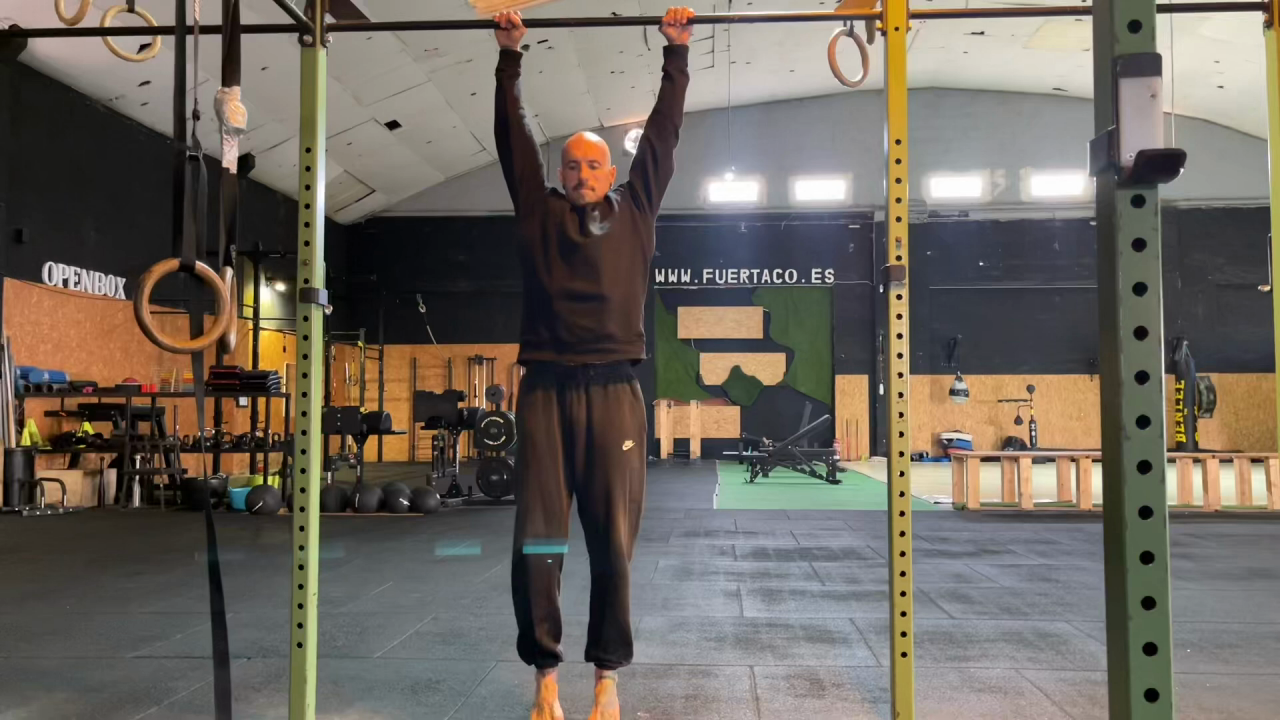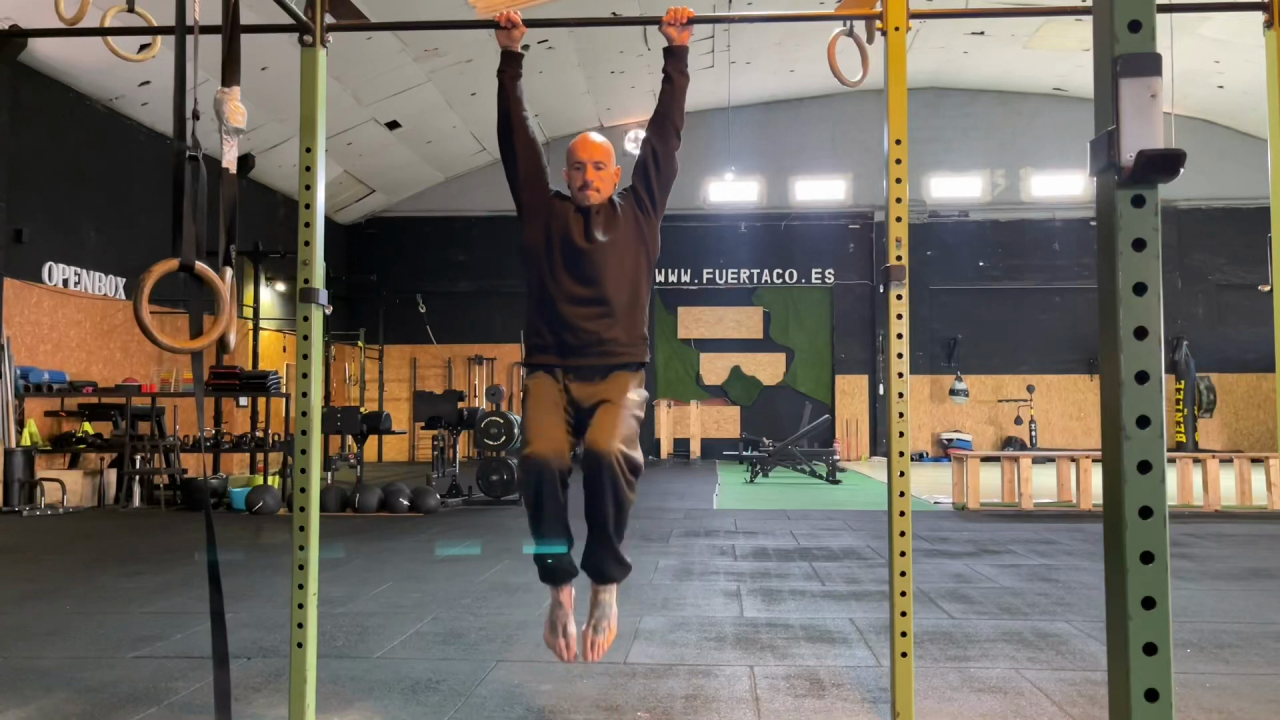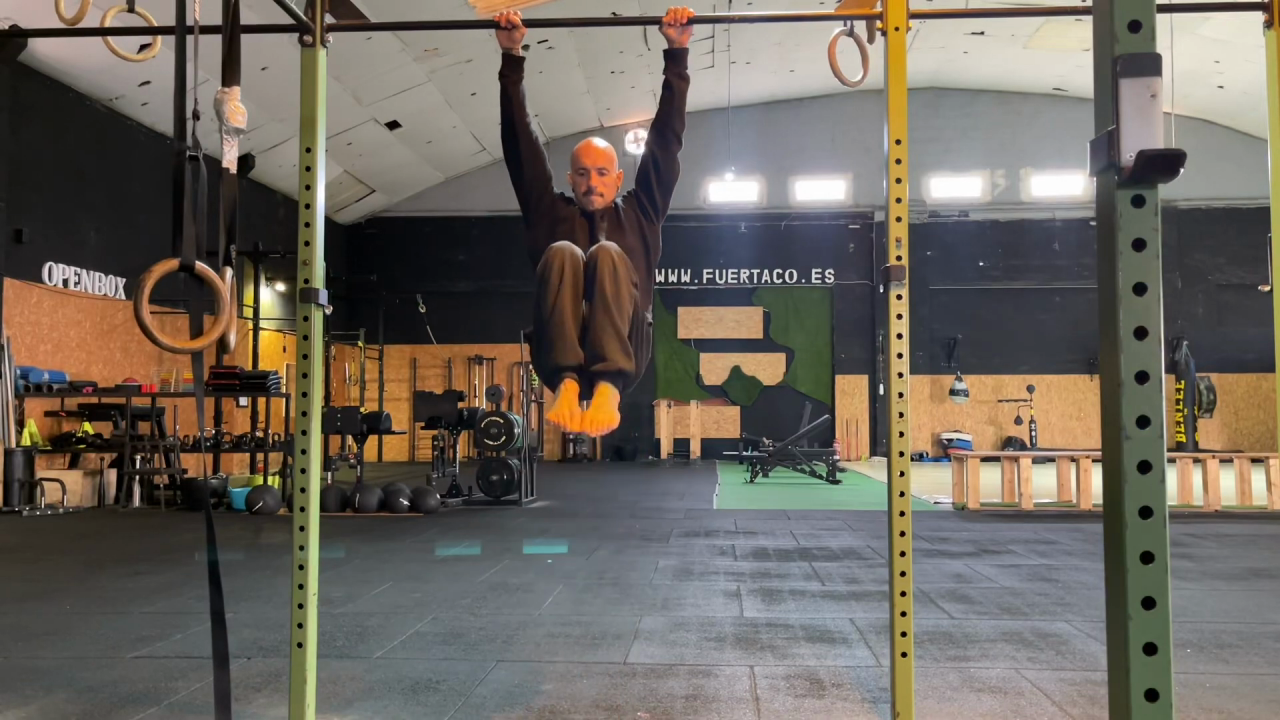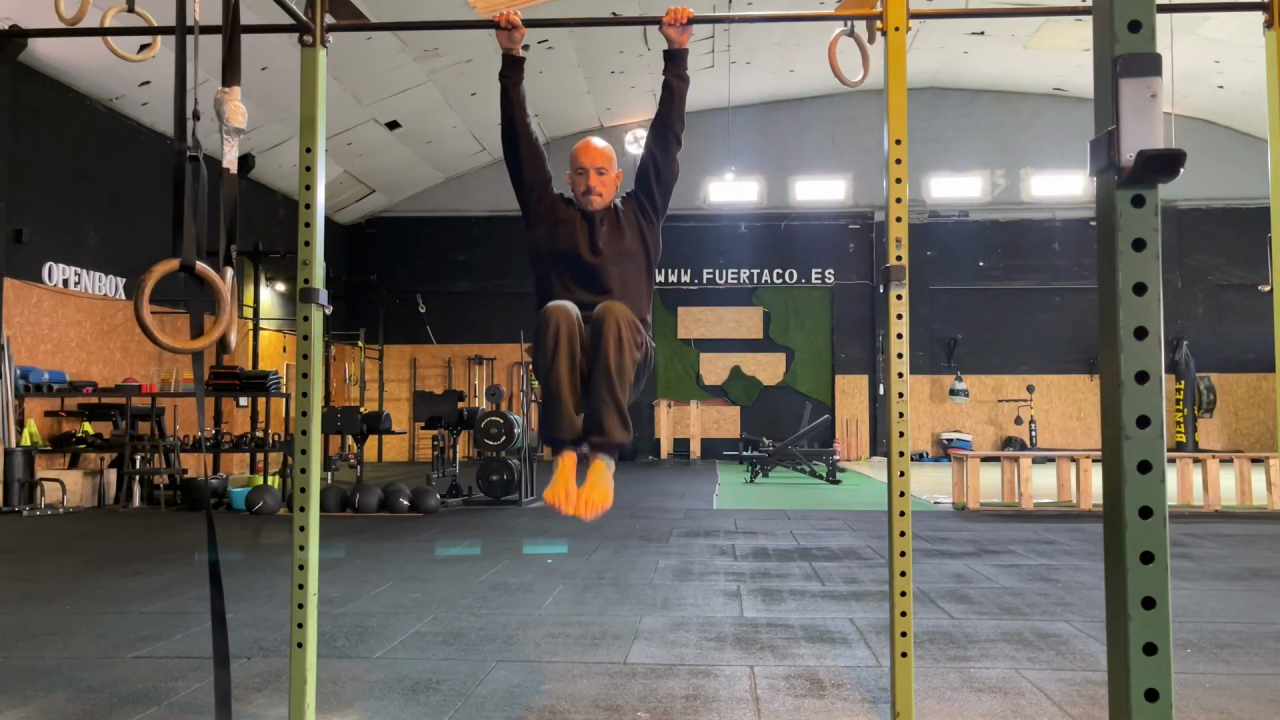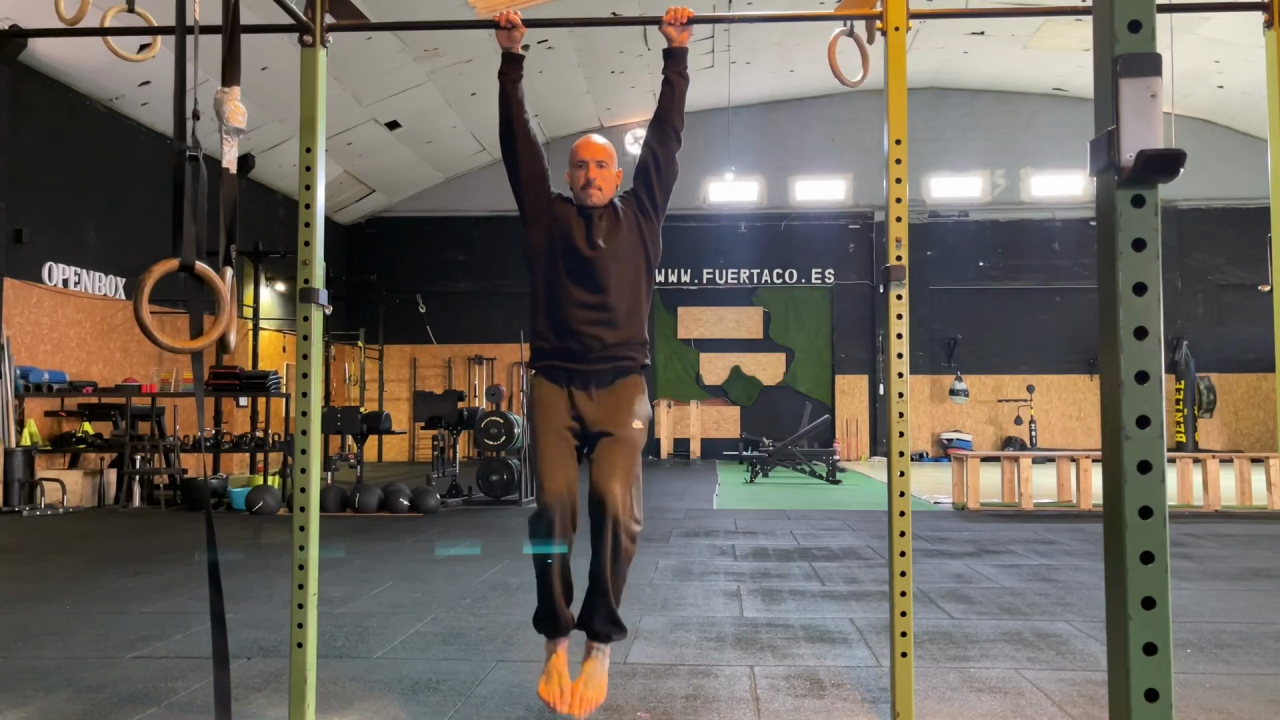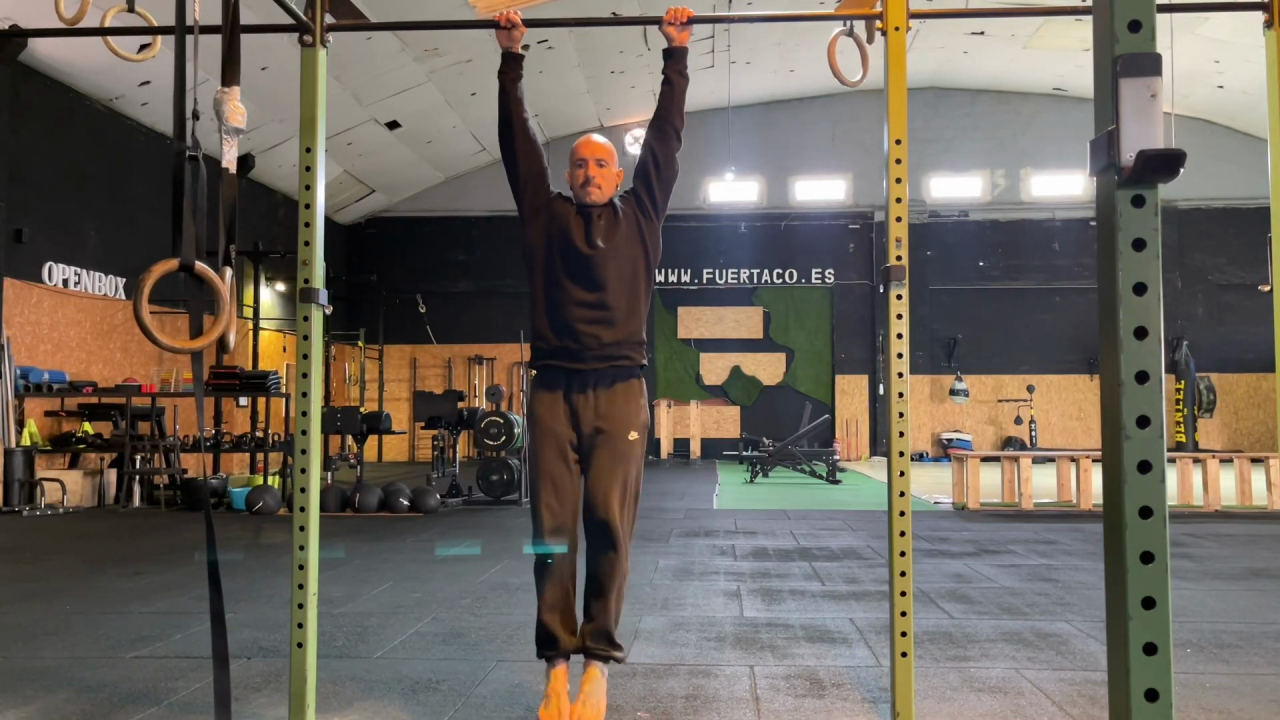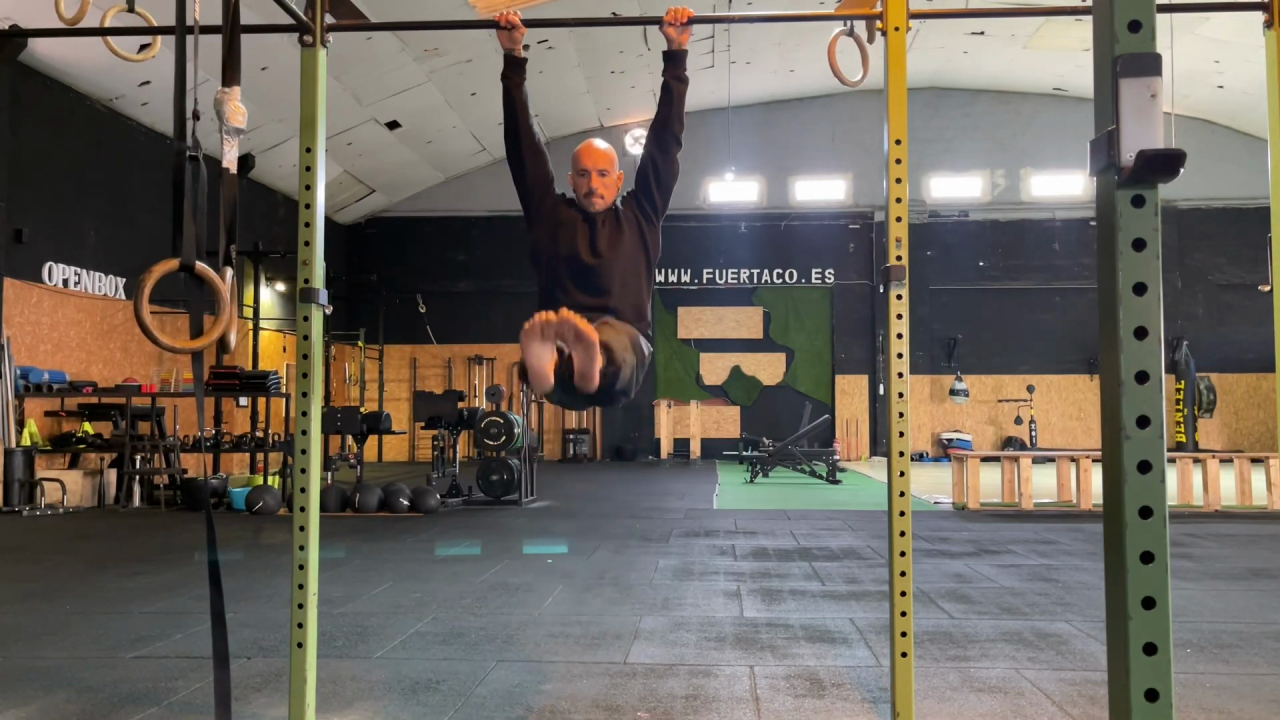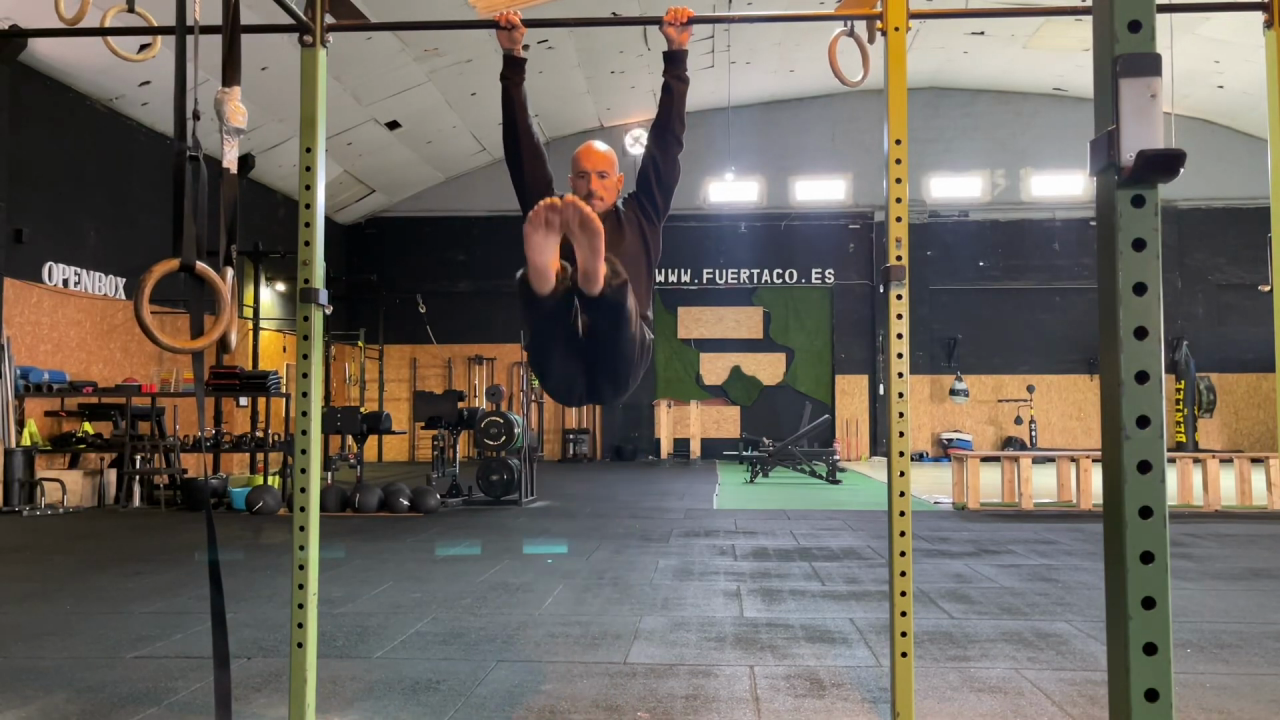
dt=0.4s
person 1, frame 1
left shoulder: (634, 210)
right shoulder: (539, 210)
left elbow: (662, 135)
right elbow: (513, 137)
left hip: (613, 391)
right hip: (547, 389)
left knee: (612, 543)
right knee: (538, 540)
person 1, frame 2
left shoulder: (638, 212)
right shoulder: (544, 212)
left elbow: (664, 137)
right elbow: (517, 139)
left wrist: (676, 53)
right wrist: (510, 57)
left hip: (616, 376)
right hip: (551, 375)
left knee: (605, 455)
right knee: (541, 460)
left ankle: (605, 584)
right ankle: (559, 588)
person 1, frame 3
left shoulder: (639, 214)
right shoulder: (549, 212)
left elbow: (667, 137)
right elbow: (519, 137)
left wrist: (677, 53)
right wrist: (512, 56)
left hip: (624, 348)
right hip: (560, 347)
left knee: (608, 256)
right knee: (562, 255)
left ankle: (608, 386)
right ankle: (567, 381)
person 1, frame 4
left shoulder: (639, 214)
right shoulder: (549, 213)
left elbow: (665, 140)
right elbow: (520, 143)
left wrist: (677, 53)
right wrist: (512, 58)
left hip: (620, 364)
right hip: (567, 363)
left knee: (613, 314)
right knee: (559, 314)
left ankle: (603, 458)
right ankle: (566, 454)
person 1, frame 5
left shoulder: (639, 213)
right shoulder: (547, 214)
left elbow: (665, 138)
right elbow: (518, 142)
right wrist: (511, 59)
left hip: (622, 384)
right hip: (555, 384)
left knee: (615, 501)
right knee: (552, 501)
left ankle: (599, 645)
right ankle: (556, 640)
person 1, frame 6
left shoulder: (638, 213)
right shoulder: (546, 214)
left elbow: (665, 138)
right elbow: (518, 141)
right wrist: (511, 58)
left hip: (619, 387)
right hip: (555, 386)
left knee: (609, 522)
right knee: (552, 526)
person 1, frame 7
left shoulder: (640, 216)
right shoulder: (550, 215)
left elbow: (666, 142)
right elbow: (521, 143)
left wrist: (676, 54)
right wrist: (513, 58)
left hip: (624, 345)
right hip: (561, 346)
left knee: (609, 340)
right knee: (551, 333)
left ankle: (592, 364)
right ankle: (544, 362)
person 1, frame 8
left shoulder: (640, 215)
right shoulder: (547, 206)
left elbow: (667, 141)
right elbow: (520, 144)
left wrist: (676, 54)
right wrist: (512, 58)
left hip: (618, 360)
right hip: (561, 366)
left knee: (615, 300)
right knee: (550, 306)
left ankle: (594, 274)
right ankle: (544, 273)
